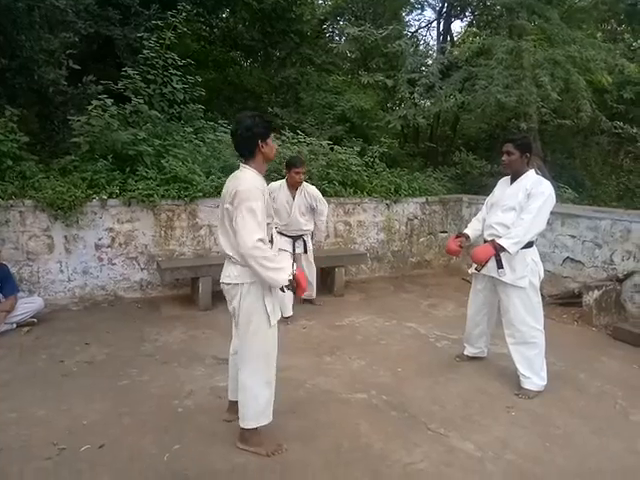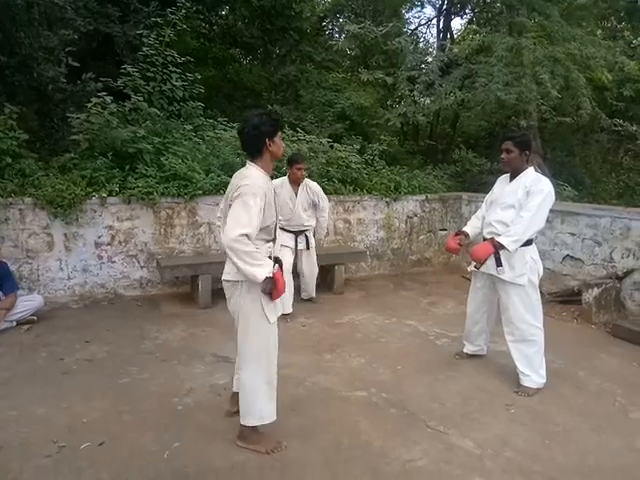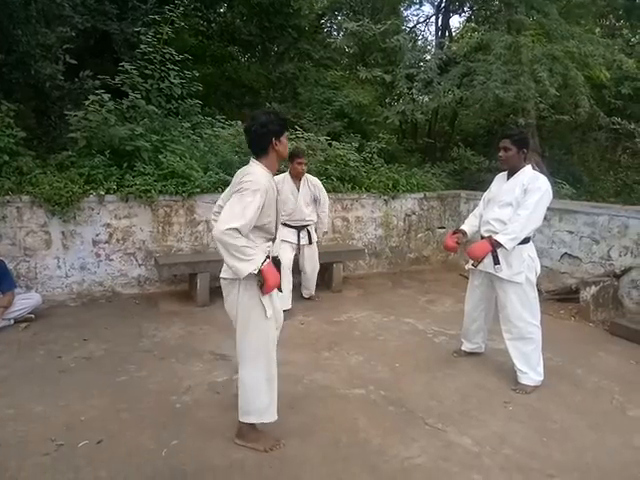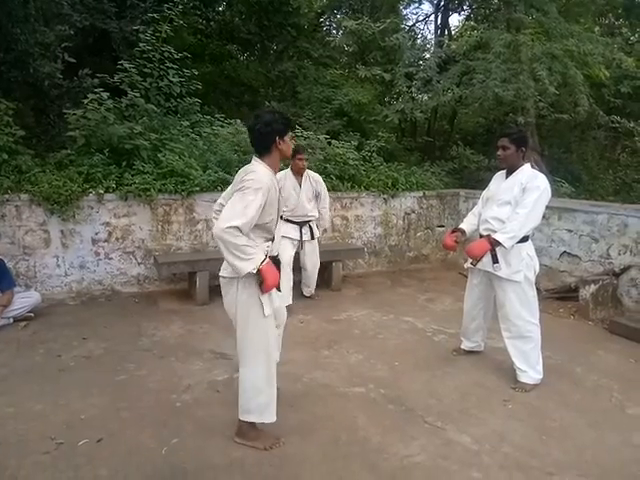
dt=0.1s
person 1, frame 1
left shoulder: (239, 180)
right shoulder: (251, 188)
right elbow: (252, 246)
left wrist: (278, 267)
right wrist: (288, 273)
left hip: (237, 274)
right hip: (250, 280)
left knee: (244, 346)
right knee: (259, 352)
left ankle: (236, 404)
right ankle: (249, 432)
person 1, frame 2
left shoulder: (247, 176)
right shoulder: (255, 185)
left elbow: (227, 221)
right elbow: (234, 238)
right wrist: (268, 272)
left hip: (250, 273)
right hip: (250, 279)
left knee: (255, 344)
right knee: (260, 349)
left ankle: (239, 398)
right ankle: (249, 429)
person 1, frame 3
left shoulder: (251, 174)
right shoulder: (258, 182)
left elbow: (220, 211)
right elbow: (223, 231)
right wrist: (258, 266)
left hip: (248, 270)
right hip: (247, 277)
left knee: (273, 323)
right knee: (259, 347)
left ankle: (250, 394)
right ankle: (248, 427)
person 1, frame 4
left shoulder: (253, 173)
right shoulder: (260, 182)
left elbow: (223, 208)
right elbow: (224, 228)
right wrist: (260, 263)
left hip: (252, 268)
right hip: (246, 275)
left knee: (276, 319)
right knee: (258, 346)
left ankle: (261, 384)
right ankle: (247, 426)
person 2, frame 1
left shoulder: (540, 187)
right shoulder: (503, 184)
left elbow: (528, 225)
right elbow: (485, 213)
left wrist: (498, 245)
right wrist: (467, 236)
left hip: (518, 261)
right hip: (490, 257)
left knee: (522, 321)
right knee: (479, 307)
left ankle: (533, 380)
right ankle: (475, 349)
person 2, frame 2
left shoulder: (540, 185)
right shoulder: (502, 181)
left elbow: (528, 223)
right elbow: (484, 211)
left wrist: (497, 244)
right wrist: (466, 234)
left hip: (517, 259)
right hip: (489, 255)
left knee: (522, 320)
right knee: (478, 306)
left ankle: (532, 377)
right ankle: (474, 347)
person 2, frame 3
left shoulder: (537, 183)
right shoulder: (499, 179)
left elbow: (525, 221)
right elbow: (482, 209)
left wrist: (495, 242)
right wrist: (464, 232)
left hip: (514, 257)
right hip: (486, 253)
left knee: (519, 317)
right knee: (476, 304)
left ankle: (530, 375)
right ankle: (472, 344)
person 2, frame 4
left shoulder: (536, 181)
right shoulder: (498, 178)
left elbow: (524, 219)
right elbow: (480, 208)
left wrist: (494, 241)
right wrist: (463, 230)
left hip: (513, 255)
right hip: (485, 252)
left knee: (519, 316)
right knee: (475, 303)
left ankle: (529, 373)
right ankle: (471, 343)
person 3, frame 1
left shoulder: (312, 192)
right shoulder: (273, 189)
left elbow: (321, 215)
left wrist: (318, 239)
left hip: (303, 239)
right hip: (281, 239)
left knee: (308, 272)
left ankle: (309, 295)
right ankle: (286, 312)
person 3, frame 2
left shoulder: (313, 188)
right shoulder: (276, 186)
left elbow: (323, 212)
left wrist: (320, 234)
left hip: (305, 235)
right hip: (283, 236)
left knee: (310, 270)
right knee: (284, 271)
left ankle: (309, 294)
right ankle: (284, 309)
person 3, frame 3
left shoulder: (314, 183)
right shoulder: (277, 182)
left elbow: (323, 207)
left wrist: (320, 230)
left hip: (307, 231)
right hip: (286, 231)
left knee: (311, 266)
right knee: (283, 267)
left ankle: (308, 292)
right ankle: (282, 305)
person 3, frame 4
left shoulder: (315, 179)
right shoulder: (280, 179)
left elbow: (323, 204)
left wrist: (322, 225)
left hip: (309, 227)
right hip: (287, 227)
left knee: (312, 263)
right knee: (284, 263)
left ankle: (308, 291)
right ankle: (283, 301)
